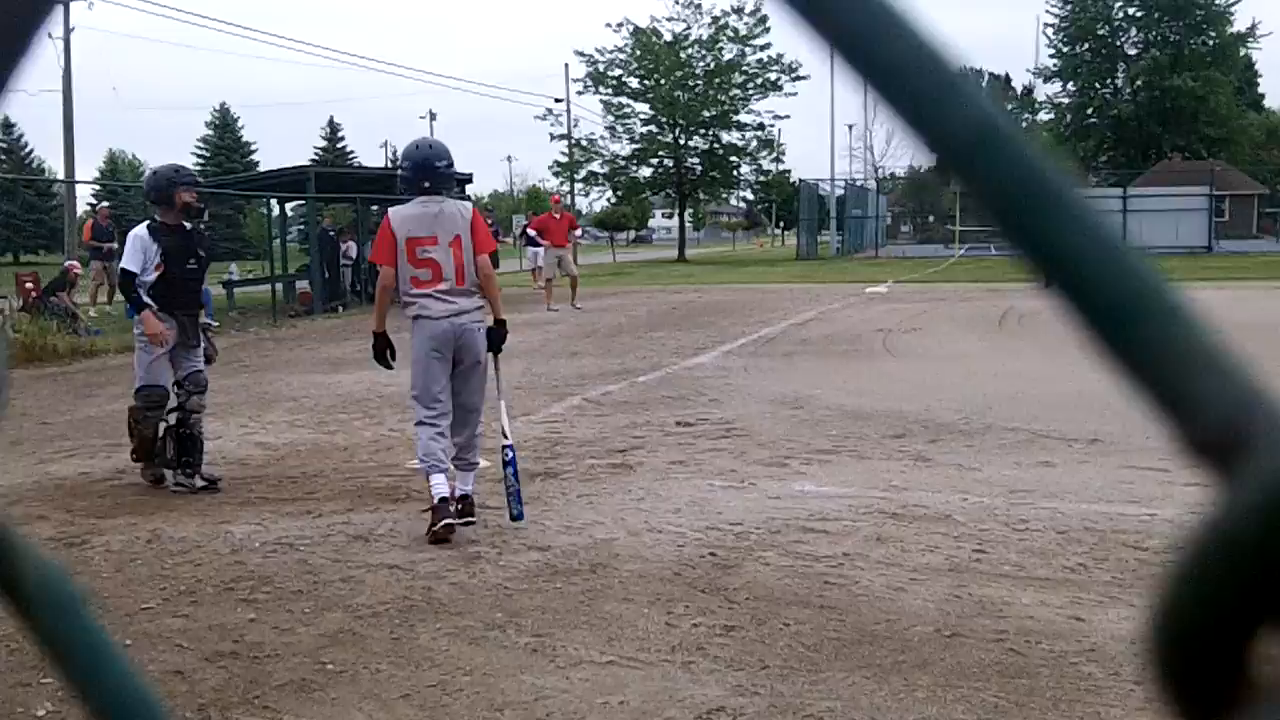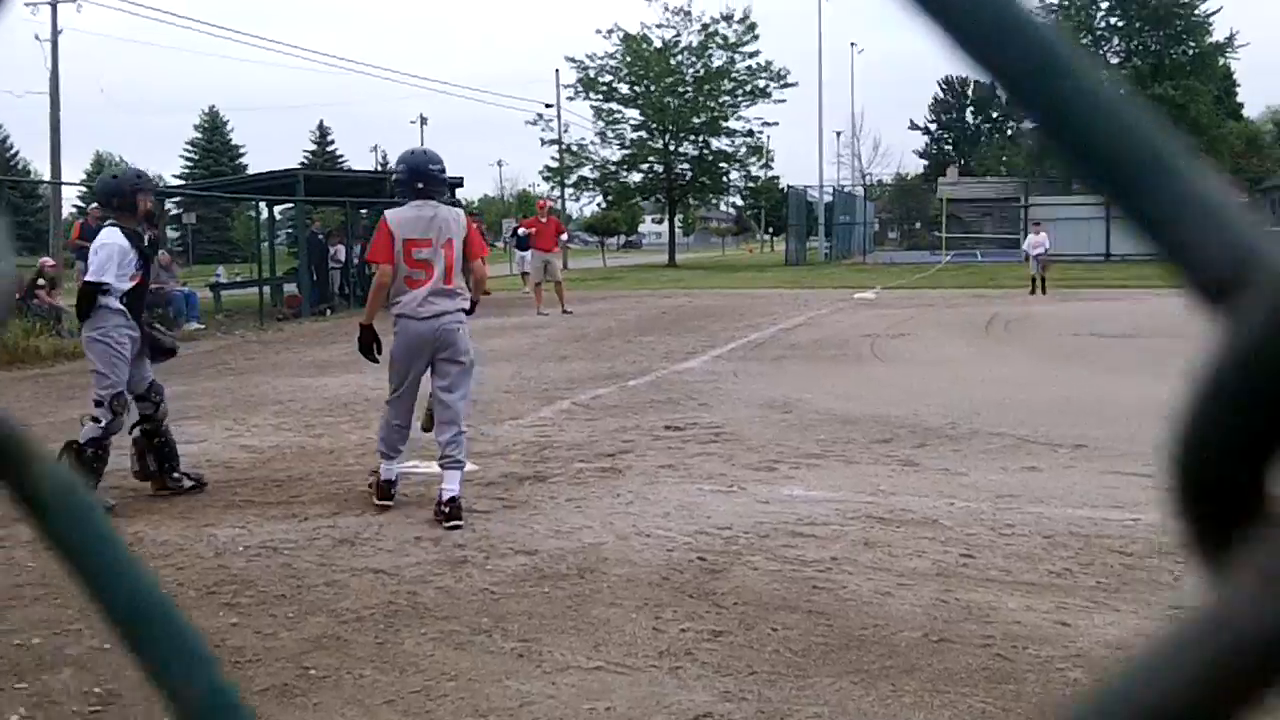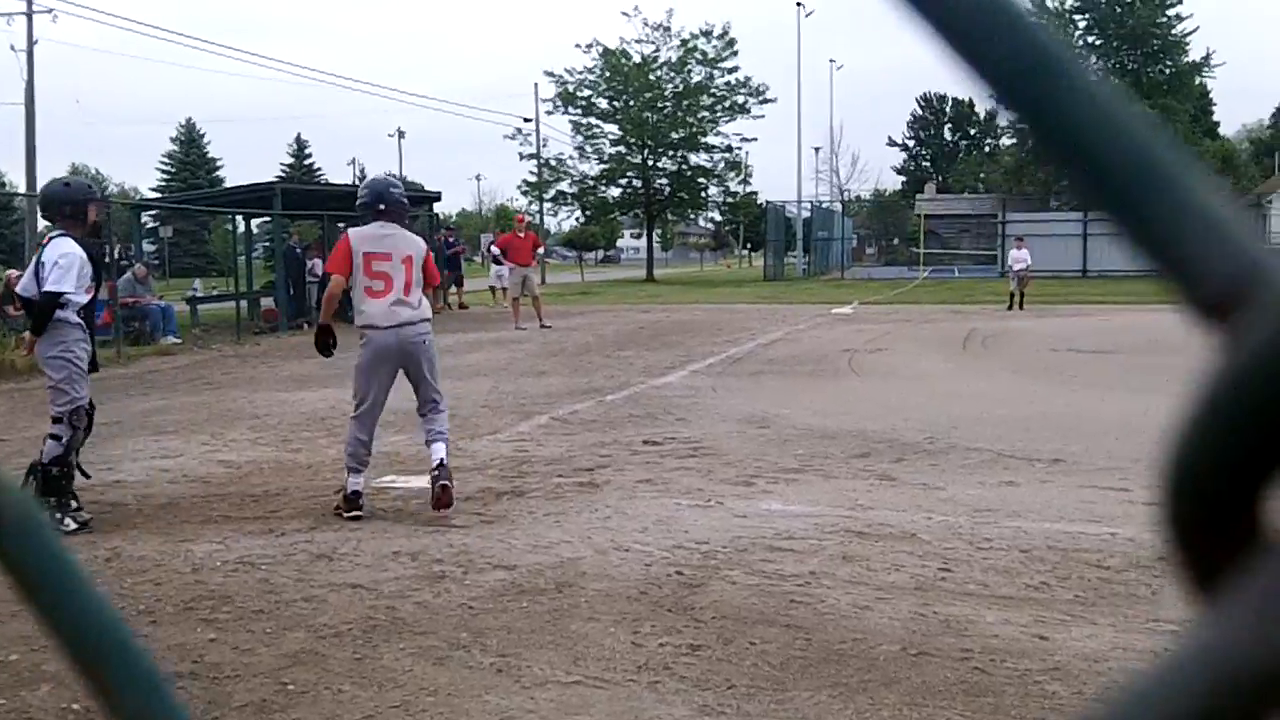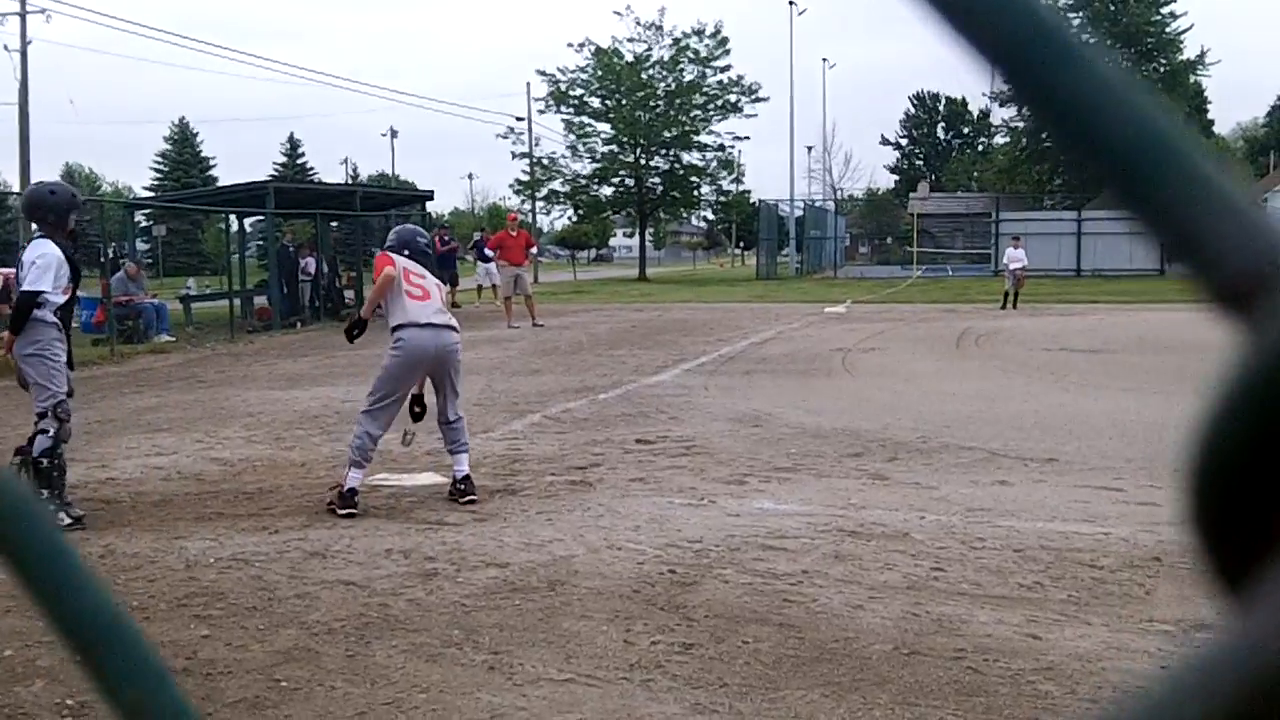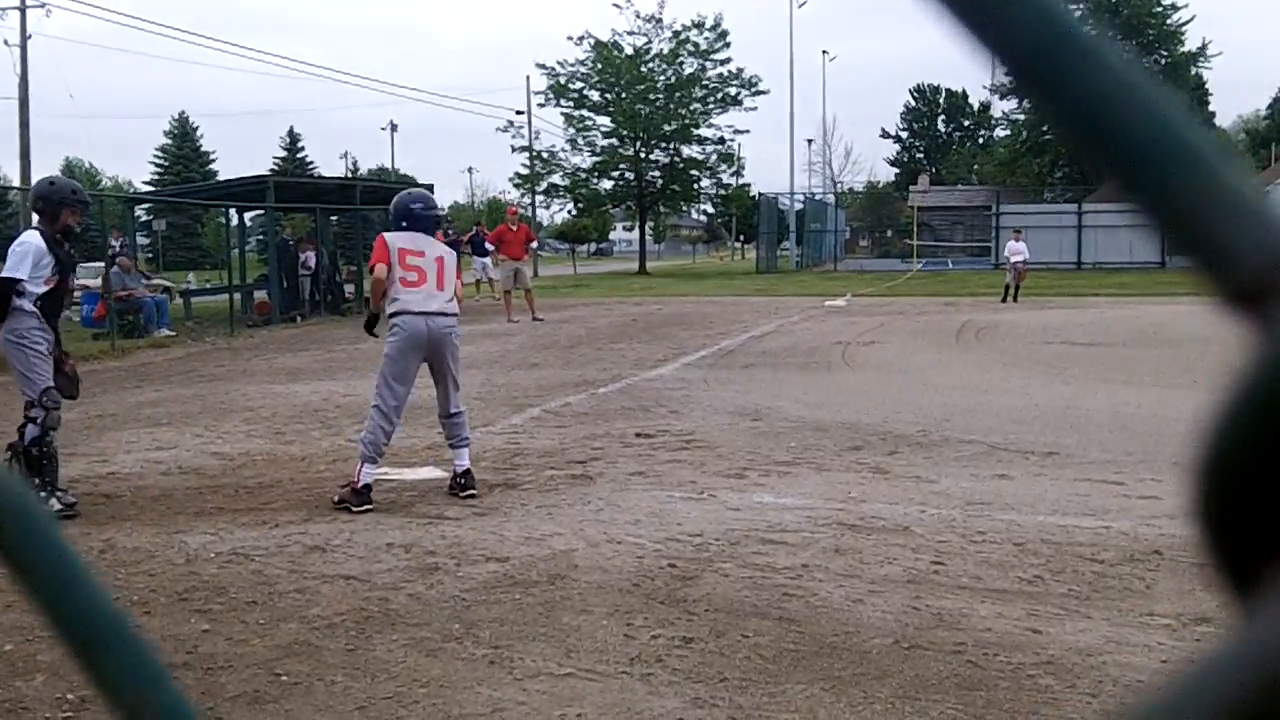
dt=0.4s
person 1, frame 1
left shoulder: (396, 219)
right shoulder: (468, 213)
left elbow: (386, 281)
right elbow: (486, 271)
left wrist: (379, 331)
right wrist: (499, 320)
left hip: (428, 325)
right hip: (469, 322)
left knee: (431, 417)
right knee: (467, 415)
left ankle: (442, 497)
right ankle: (463, 496)
person 1, frame 2
left shoulder: (392, 220)
right shoulder: (458, 218)
left elbow: (384, 278)
right elbow: (480, 274)
left wrist: (366, 324)
right wrist: (471, 300)
left hip: (411, 324)
right hip: (452, 322)
left knee: (399, 405)
right knee: (451, 412)
left ankle: (386, 481)
right ankle: (451, 497)
person 1, frame 3
left shoulder: (352, 239)
right shoulder: (417, 243)
left elbow: (335, 287)
left wrist: (324, 326)
left hip: (377, 336)
right hip: (418, 331)
left knee: (363, 417)
right knee: (433, 406)
left ankle: (353, 494)
right ankle: (441, 468)
person 1, frame 4
left shoulder: (388, 258)
right shoulder: (433, 279)
left elbow: (389, 275)
left wrist: (362, 315)
right wrist: (418, 394)
left hip: (412, 337)
right hip: (449, 337)
left knee: (375, 413)
right knee: (450, 411)
left ankle: (349, 490)
right ankle: (463, 481)
person 1, frame 5
left shoulder: (388, 240)
right shoulder: (446, 250)
left elbow: (379, 277)
right elbow: (458, 293)
left wrist: (374, 312)
left hip: (406, 325)
right hip: (446, 325)
left knee: (385, 406)
right knee: (451, 402)
left ankle: (362, 486)
right ankle: (463, 475)
person 2, frame 1
left shoulder: (197, 236)
right shoulder: (143, 235)
right elbow: (127, 281)
left wrist: (197, 323)
right wrist: (146, 317)
left hip: (188, 324)
right hip: (155, 323)
left knee: (194, 394)
right knee: (152, 397)
left ankle: (188, 469)
right ankle: (146, 456)
person 2, frame 2
left shoulder: (129, 237)
right shoulder: (114, 239)
right elbow: (91, 287)
right wrist: (86, 320)
left hip: (128, 330)
right hip: (110, 330)
left knee: (151, 400)
right knee: (110, 407)
left ankle: (165, 475)
person 2, frame 3
left shoulder: (50, 247)
right shoulder: (72, 250)
left elbow: (24, 294)
right elbow: (51, 298)
left wrist: (38, 330)
right wrist: (36, 333)
left hip: (60, 341)
right hip: (66, 340)
left knee: (81, 415)
right knee: (68, 420)
left ankle: (56, 494)
right ankle: (52, 506)
person 2, frame 4
left shoulder: (44, 248)
right shoulder: (49, 251)
left hip: (45, 342)
right hip: (42, 341)
left knee: (50, 414)
right knee: (55, 417)
left ankle: (37, 489)
right ankle: (48, 501)
person 2, frame 5
left shoulder: (57, 246)
right shoulder: (32, 241)
left wrist: (56, 346)
left hip: (41, 334)
left knee: (41, 406)
right knee: (45, 405)
left ankle: (35, 483)
right ankle: (40, 490)
